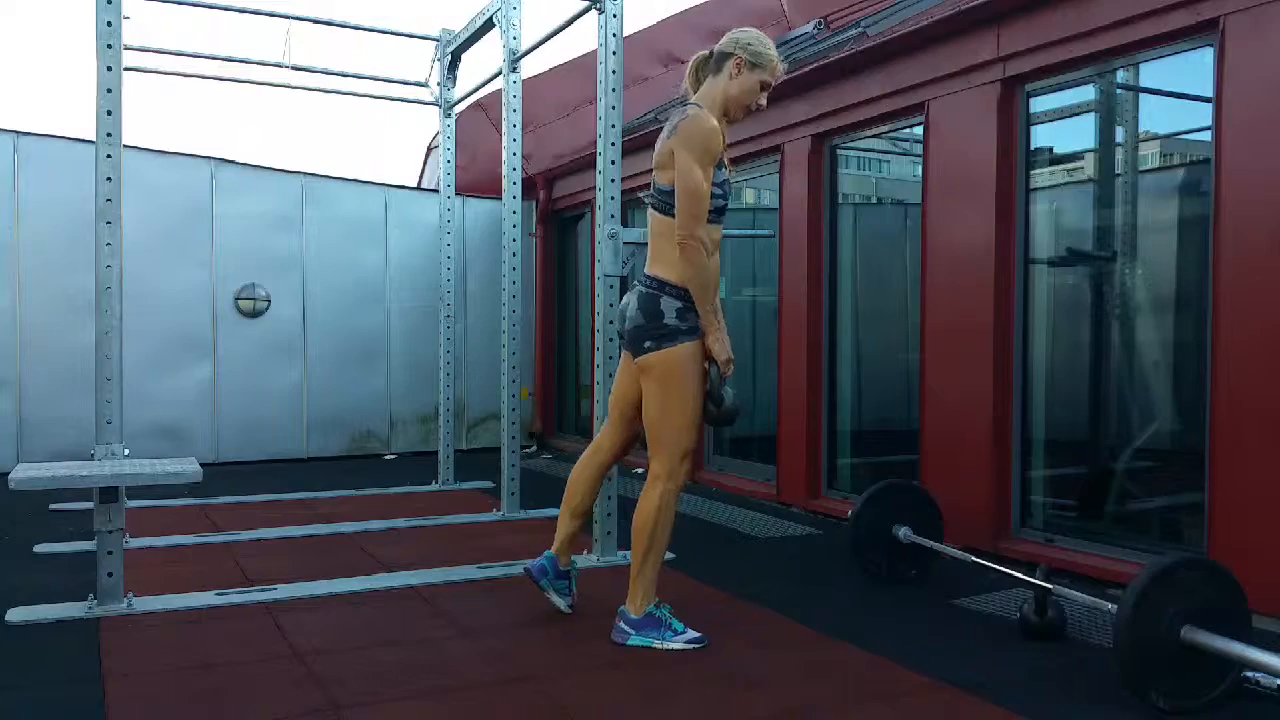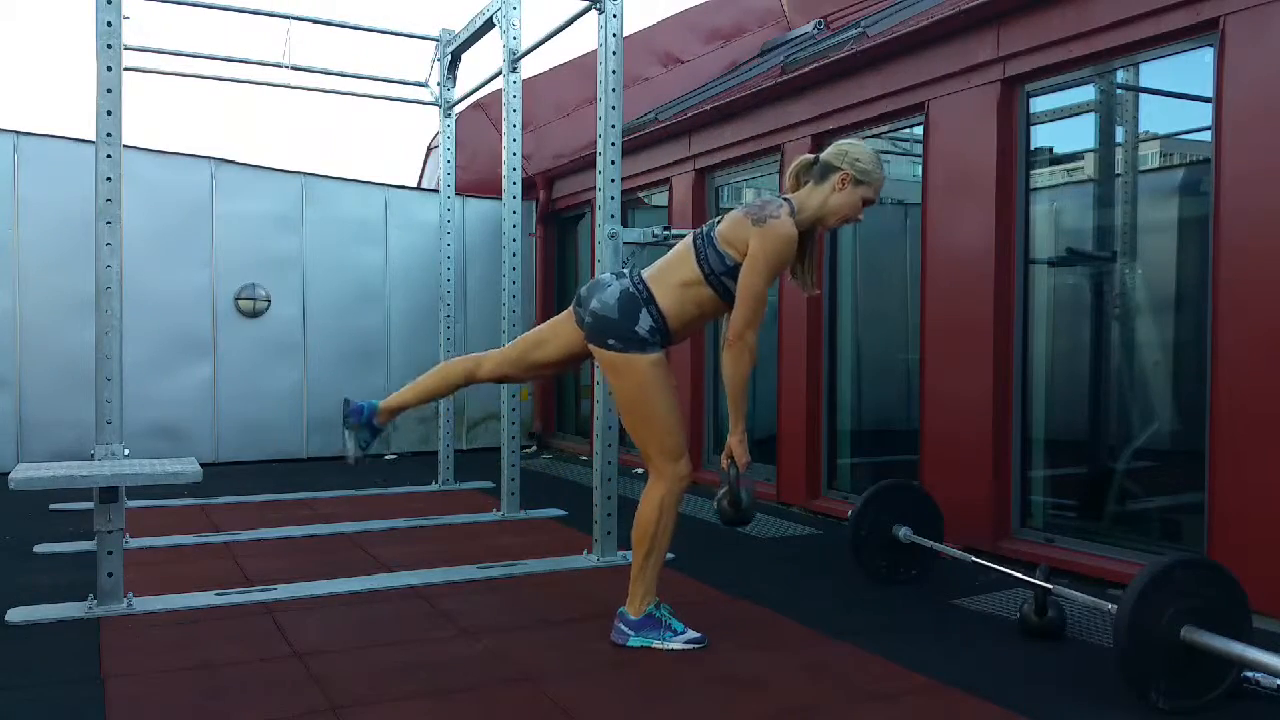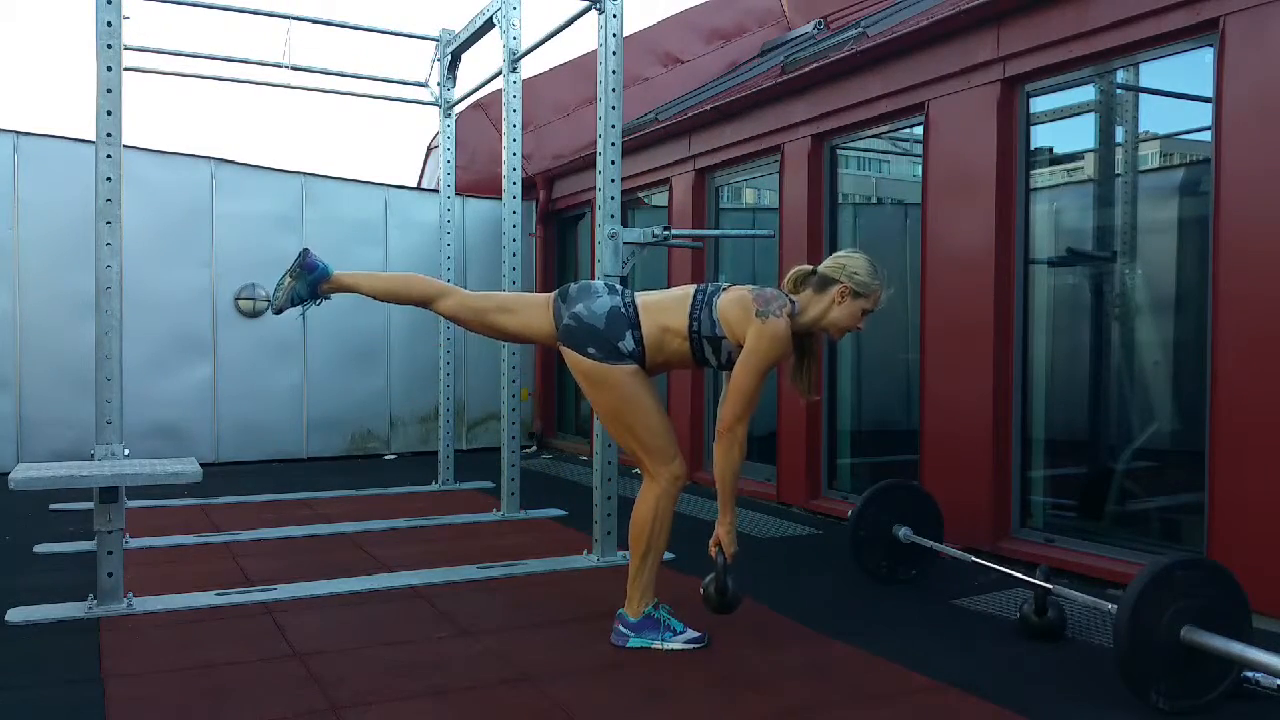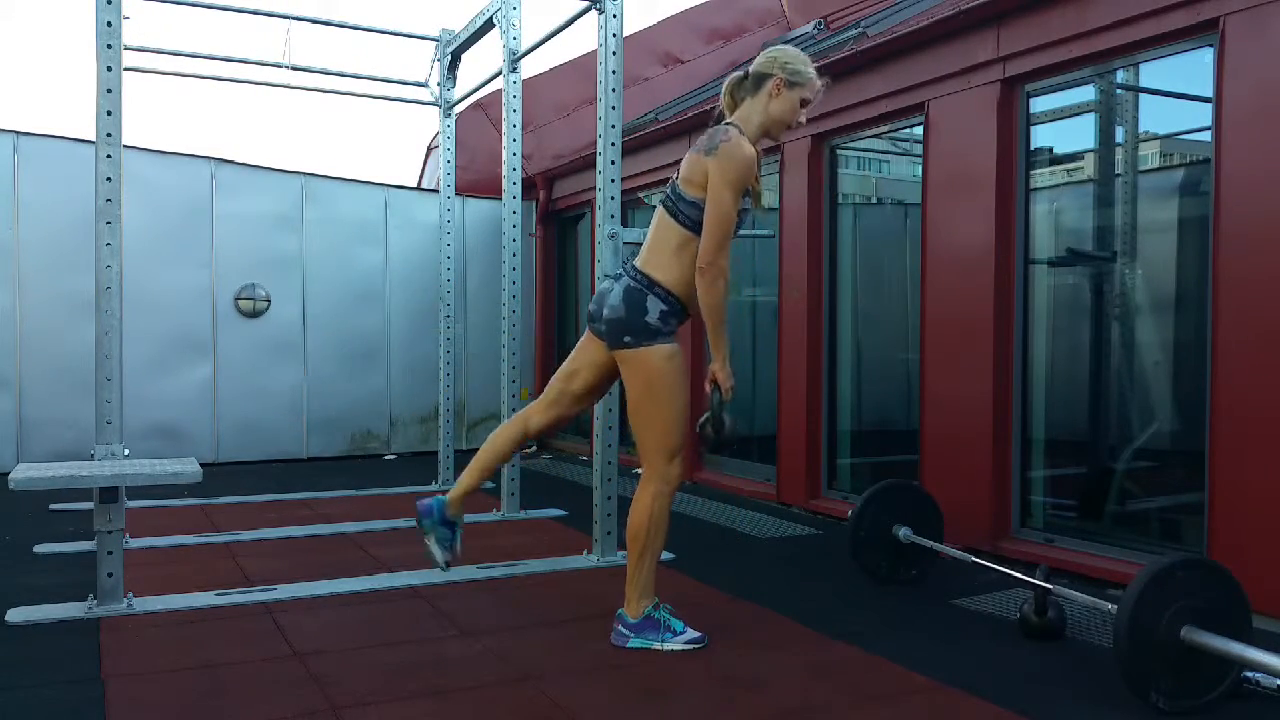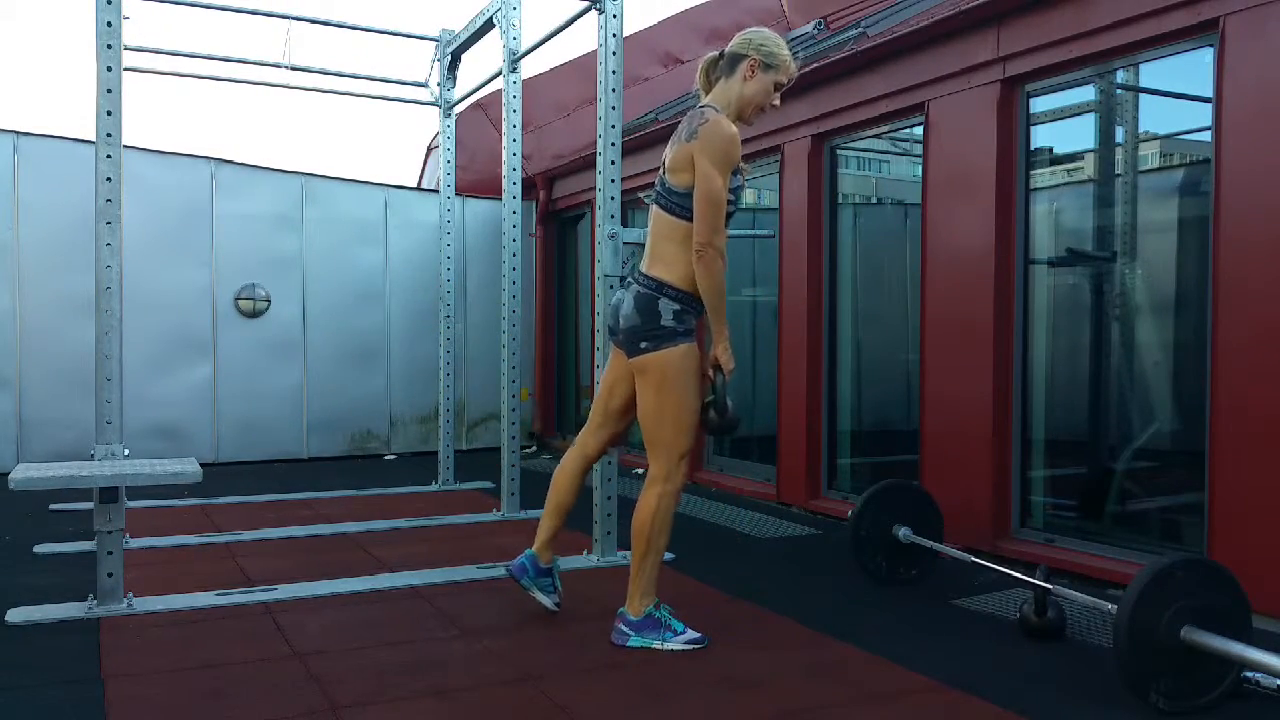
dt=1s
person 1, frame 1
left shoulder: (690, 125)
right shoulder: (699, 125)
right elbow: (691, 241)
left wrist: (707, 324)
right wrist: (715, 330)
left hip: (651, 306)
right hip: (668, 312)
left knee: (611, 443)
right knee: (670, 469)
left ankle: (555, 561)
right ankle: (638, 615)
person 1, frame 2
left shoulder: (776, 218)
right shoulder: (780, 228)
left elbow: (735, 330)
right elbow: (738, 339)
left wrist: (734, 425)
right wrist: (738, 430)
left hip: (612, 301)
right hip: (629, 322)
left knee: (492, 366)
right knee: (671, 470)
left ankle: (377, 412)
right ankle: (637, 616)
person 1, frame 3
left shoulder: (773, 309)
right shoulder: (776, 324)
left elbow: (731, 419)
right elbow: (730, 428)
right wrist: (727, 518)
left hip: (591, 307)
right hip: (601, 332)
left knee: (450, 298)
right knee: (666, 473)
left ankle: (321, 279)
right ankle: (637, 618)
person 1, frame 4
left shoulder: (719, 141)
right shoulder: (738, 150)
right elbow: (711, 265)
left wrist: (711, 350)
right wrist: (721, 357)
left hip: (624, 298)
right hip: (647, 312)
left knee: (543, 411)
right knee: (663, 470)
left ankle: (447, 509)
right ankle: (636, 617)
person 1, frame 5
left shoulder: (698, 125)
right shoulder: (718, 131)
right elbow: (706, 248)
left wrist: (706, 334)
right wrist: (722, 338)
left hip: (641, 302)
right hip: (662, 313)
left knee: (595, 439)
right knee: (668, 472)
left ankle: (537, 558)
right ankle: (638, 617)
